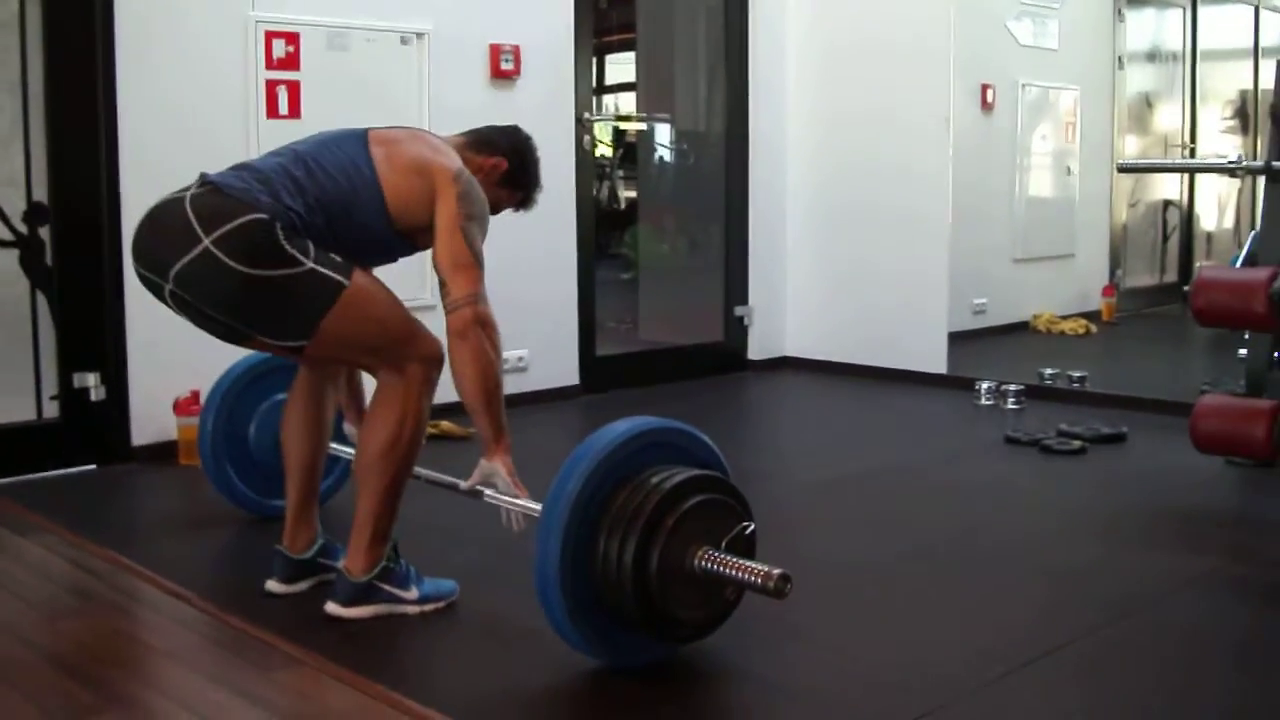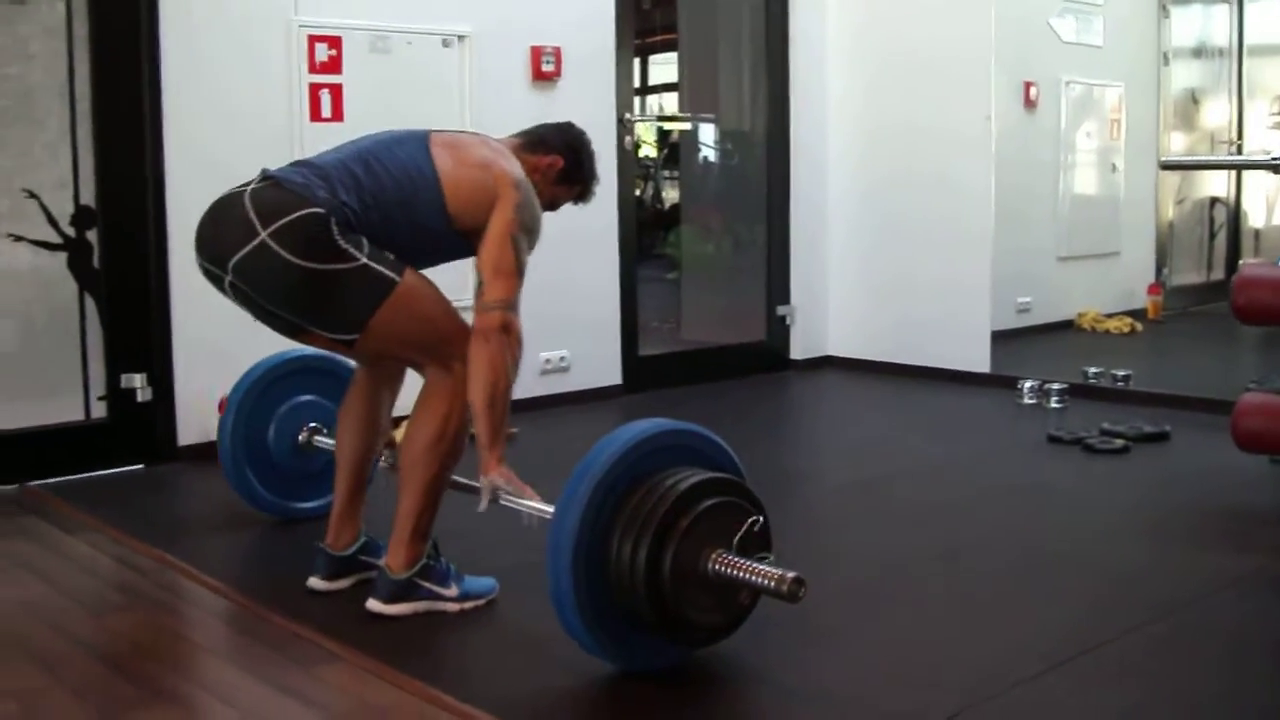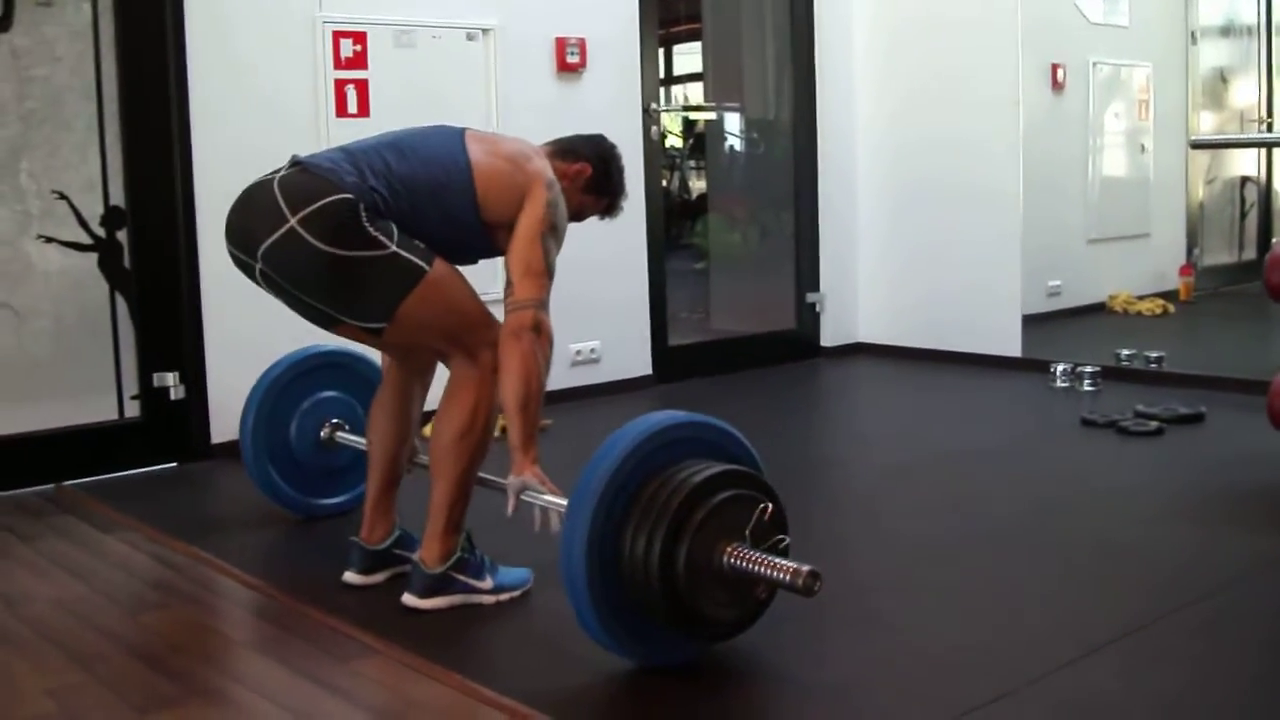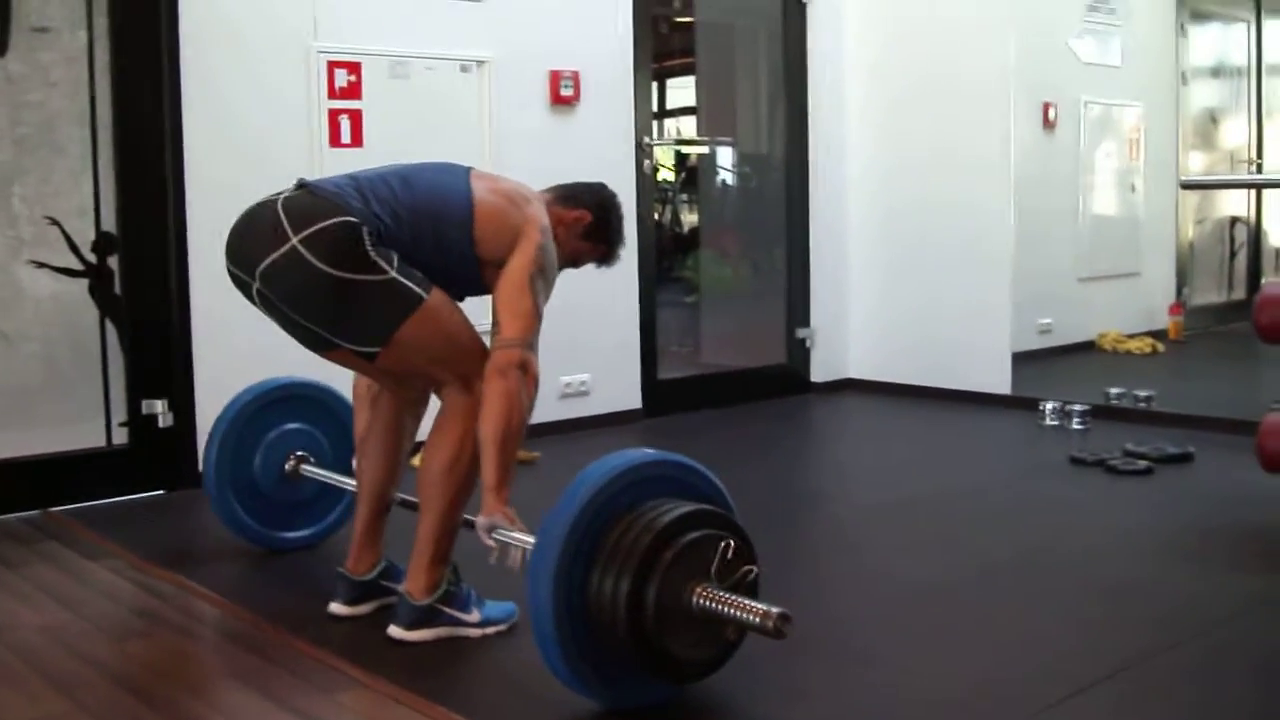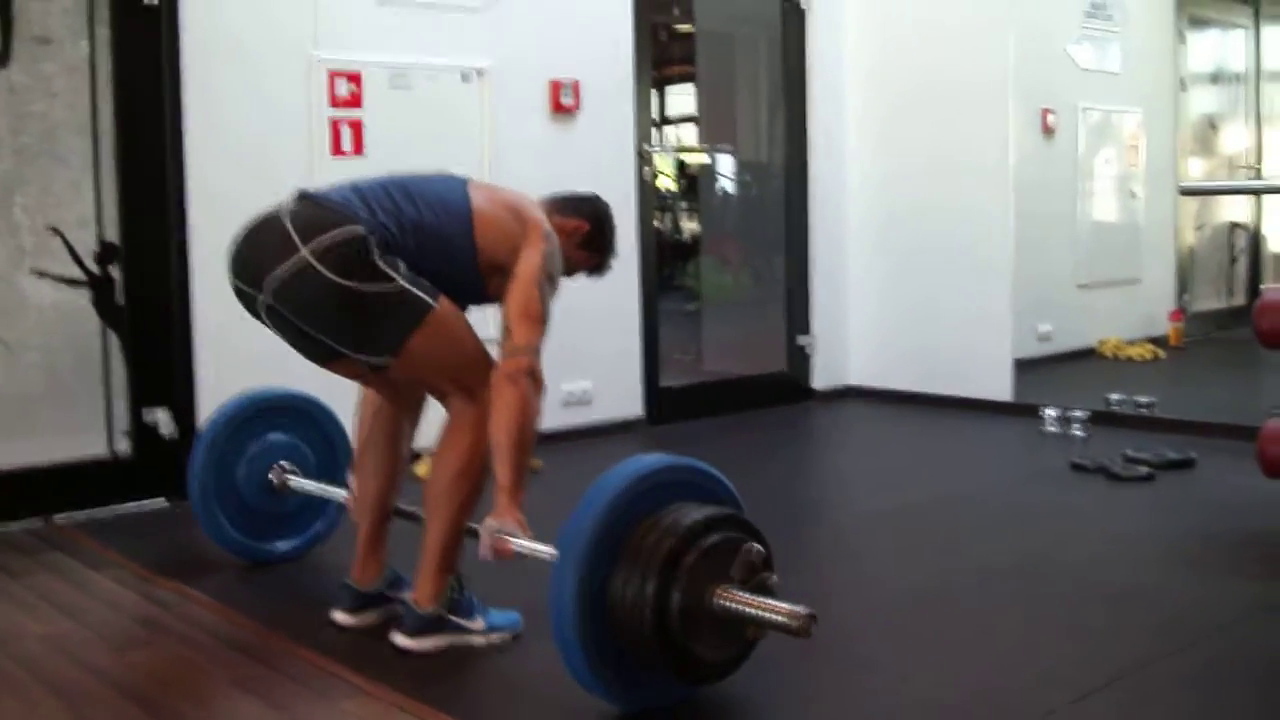
dt=0.5s
person 1, frame 1
left shoulder: (393, 158)
right shoulder: (454, 181)
left elbow: (348, 313)
right elbow: (467, 319)
left wrist: (361, 425)
right wrist: (497, 449)
left hip: (165, 231)
right hip: (231, 246)
left knee: (327, 351)
right knee: (413, 361)
left ankle: (299, 550)
right ankle: (364, 574)
person 1, frame 2
left shoulder: (449, 159)
right shoulder: (511, 187)
left elbow: (387, 300)
right elbow: (494, 326)
left wrist: (380, 430)
right wrist: (491, 457)
left hip: (228, 224)
right hip: (289, 237)
left knee: (385, 352)
right knee: (454, 362)
left ankle: (341, 548)
right ankle: (405, 572)
person 1, frame 3
right shoulder: (540, 188)
left elbow: (407, 307)
right elbow: (527, 325)
left wrist: (400, 436)
right wrist: (525, 457)
left hip: (258, 211)
right hip: (320, 223)
left knee: (416, 349)
right knee: (479, 354)
left ankle: (376, 542)
right ankle: (440, 565)
person 1, frame 4
left shoulder: (479, 206)
right shoulder: (533, 230)
left elbow: (387, 339)
right elbow: (511, 364)
left wrist: (364, 456)
right wrist: (496, 496)
left hip: (259, 234)
right hip: (320, 244)
left knee: (409, 382)
right knee: (469, 384)
left ankle: (361, 573)
right ankle: (426, 596)
person 1, frame 5
left shoulder: (472, 218)
right shoulder: (537, 236)
left elbow: (390, 356)
right elbow: (518, 370)
left wrist: (362, 472)
right wrist: (507, 503)
left hip: (263, 246)
right hip: (329, 254)
left knee: (404, 390)
right knee: (474, 396)
left ankle: (365, 582)
right ankle: (431, 606)
